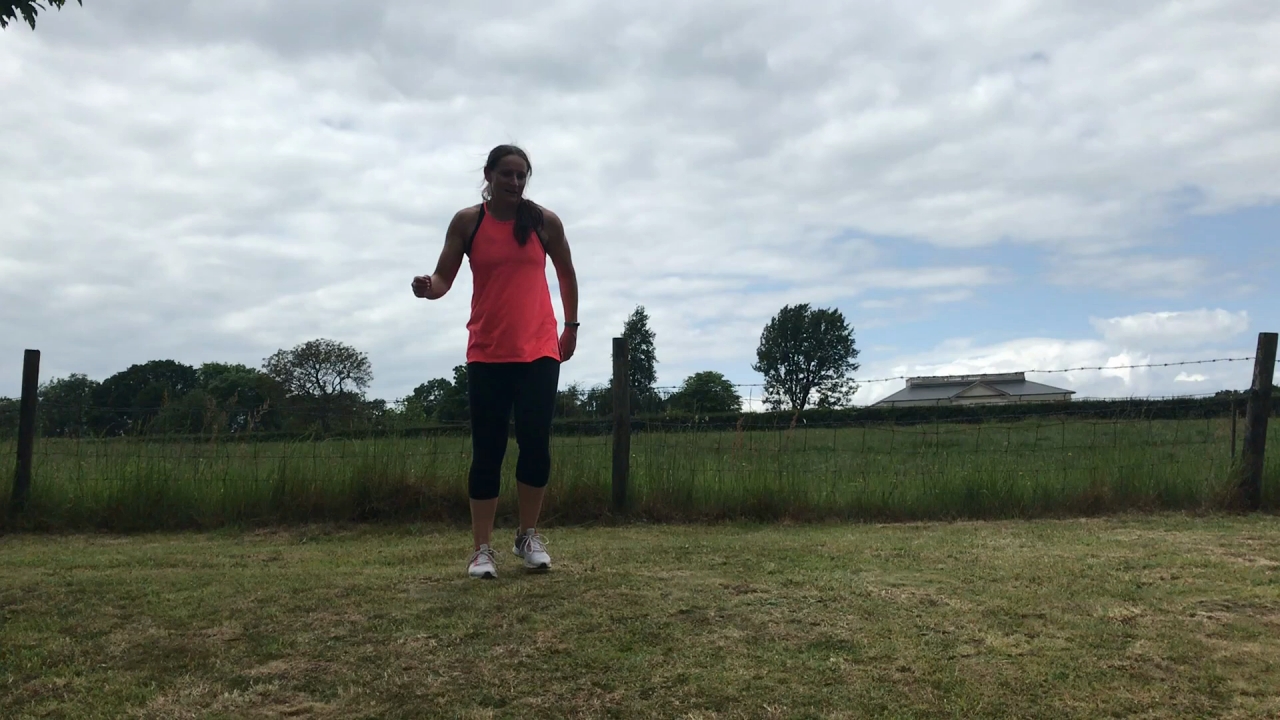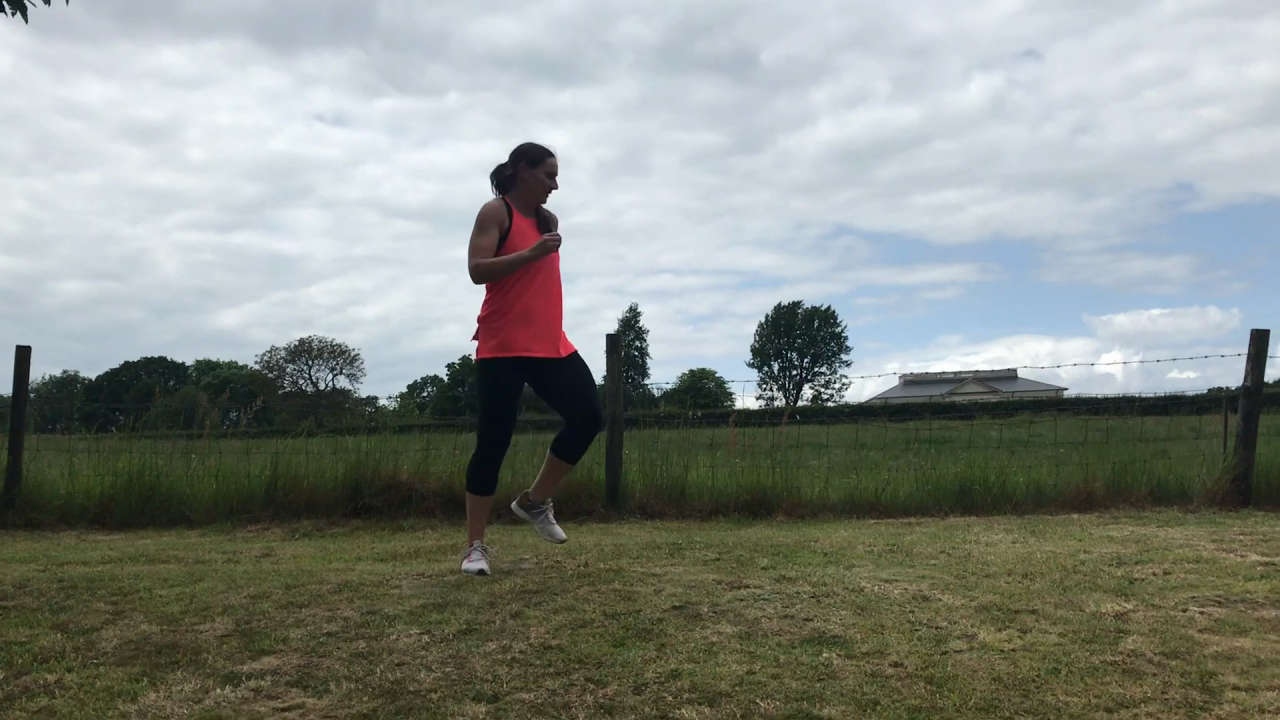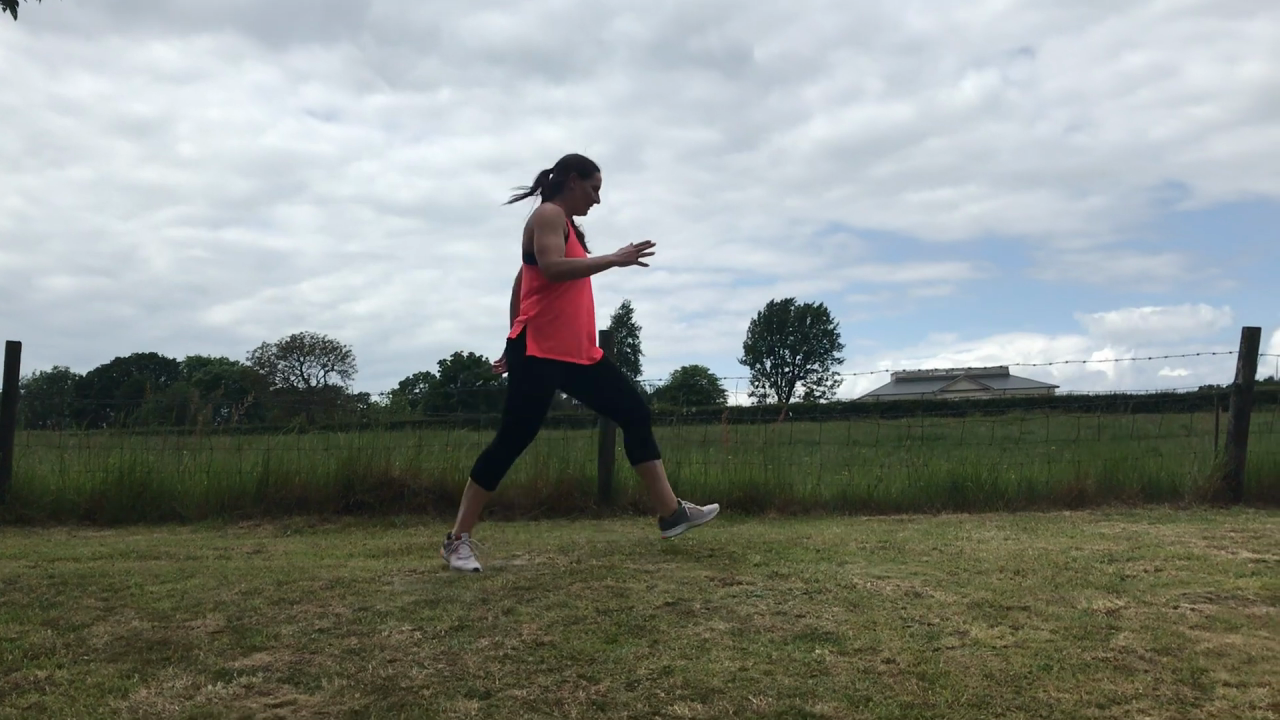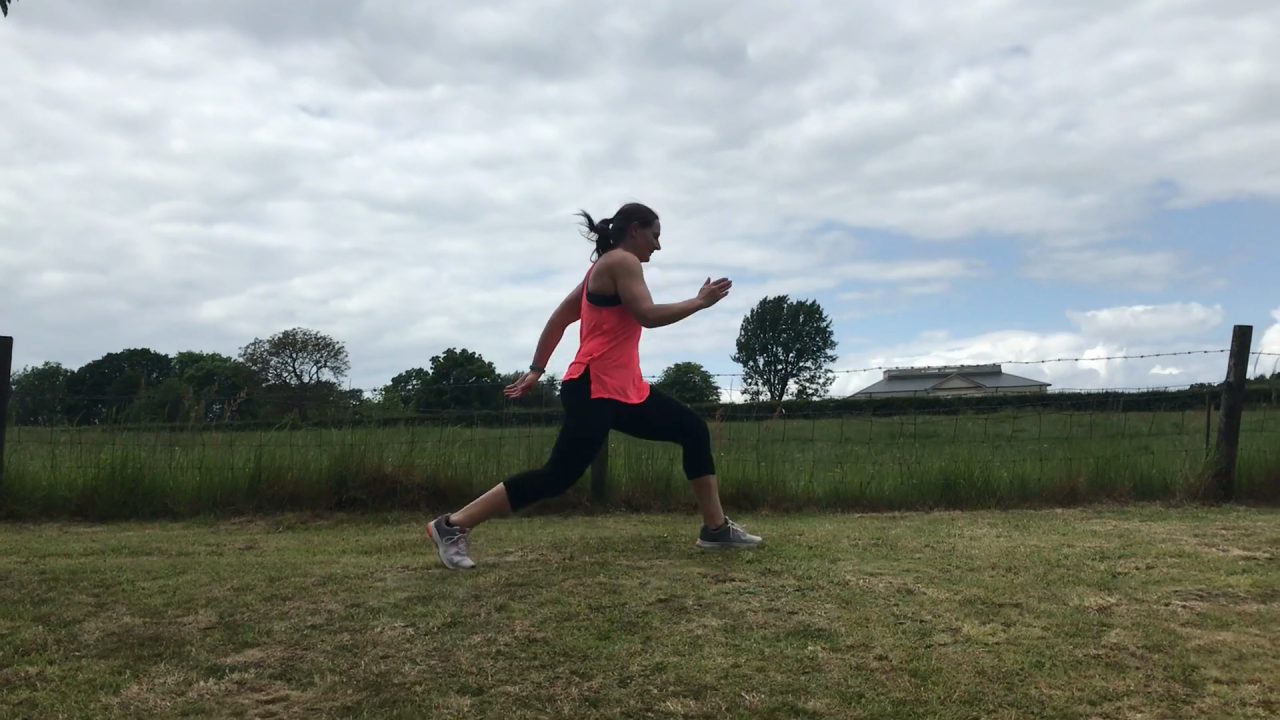
dt=0.2s
person 1, frame 1
left shoulder: (545, 222)
right shoulder: (468, 220)
left elbow: (566, 274)
right elbow: (443, 280)
left wrist: (571, 327)
right wrist: (428, 287)
left hip: (538, 352)
right hip: (488, 353)
left knee: (534, 441)
right knee: (488, 448)
left ankle: (530, 534)
right ankle: (481, 547)
person 1, frame 2
left shoulder: (547, 219)
right shoulder: (494, 212)
right elbow: (480, 270)
right wrist: (533, 253)
left hip: (551, 346)
right hip: (500, 349)
left knee: (589, 416)
right knee: (493, 444)
left ankle: (535, 501)
right ankle: (475, 544)
person 1, frame 3
left shoulder: (565, 225)
right shoulder: (546, 215)
left elbow: (526, 281)
right elbow: (559, 269)
left wrist: (512, 342)
right wrist: (614, 259)
left hip: (580, 352)
right hip: (539, 350)
left knee: (636, 414)
right knee: (511, 442)
left ankle: (671, 512)
right ankle: (459, 538)
person 1, frame 4
left shoulder: (604, 268)
right shoulder: (621, 262)
left elbow: (558, 318)
right elbow: (647, 315)
left wrist: (536, 370)
right wrist: (701, 301)
left hip: (623, 391)
right hip: (596, 391)
left knee: (694, 429)
right knee: (557, 476)
left ankle: (715, 526)
right ankle: (453, 526)
